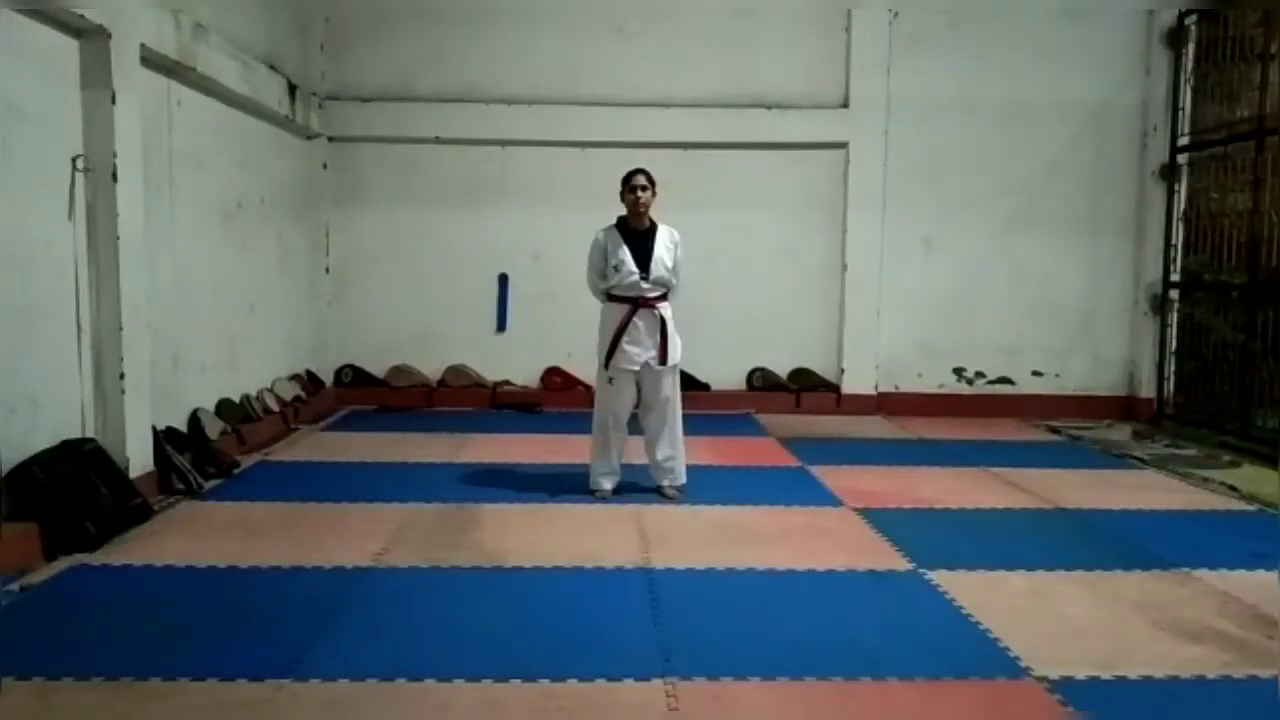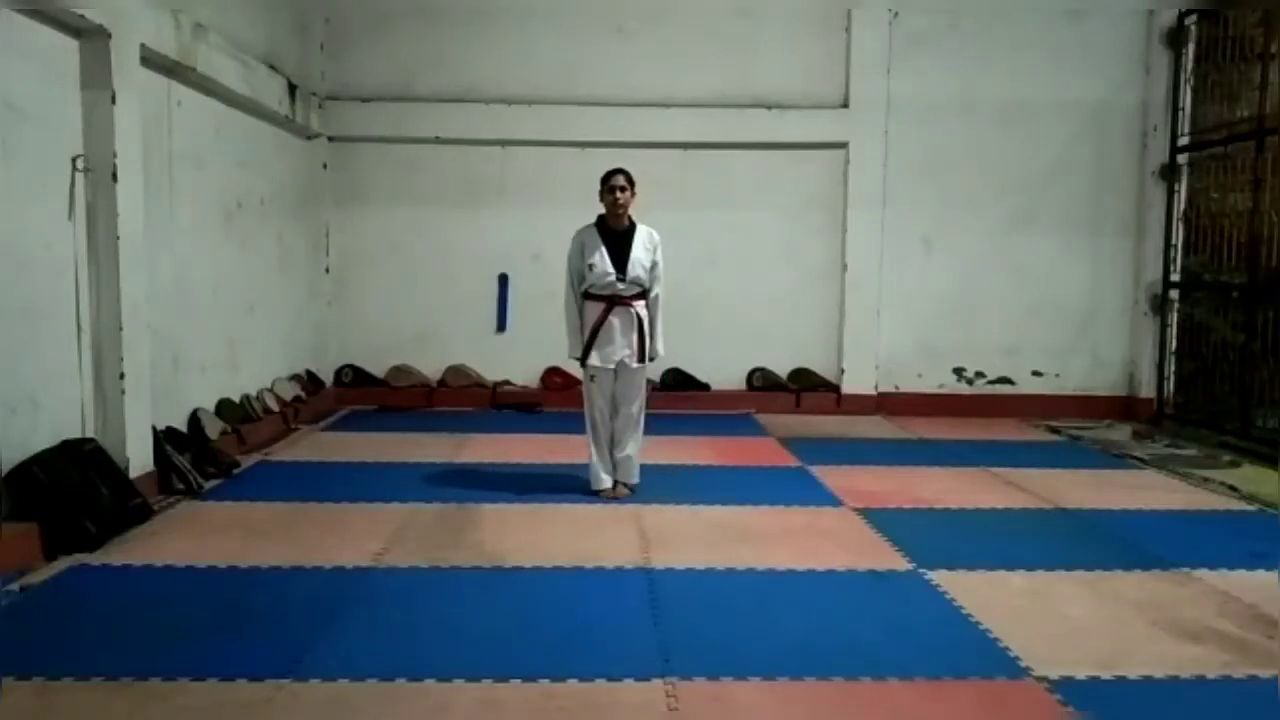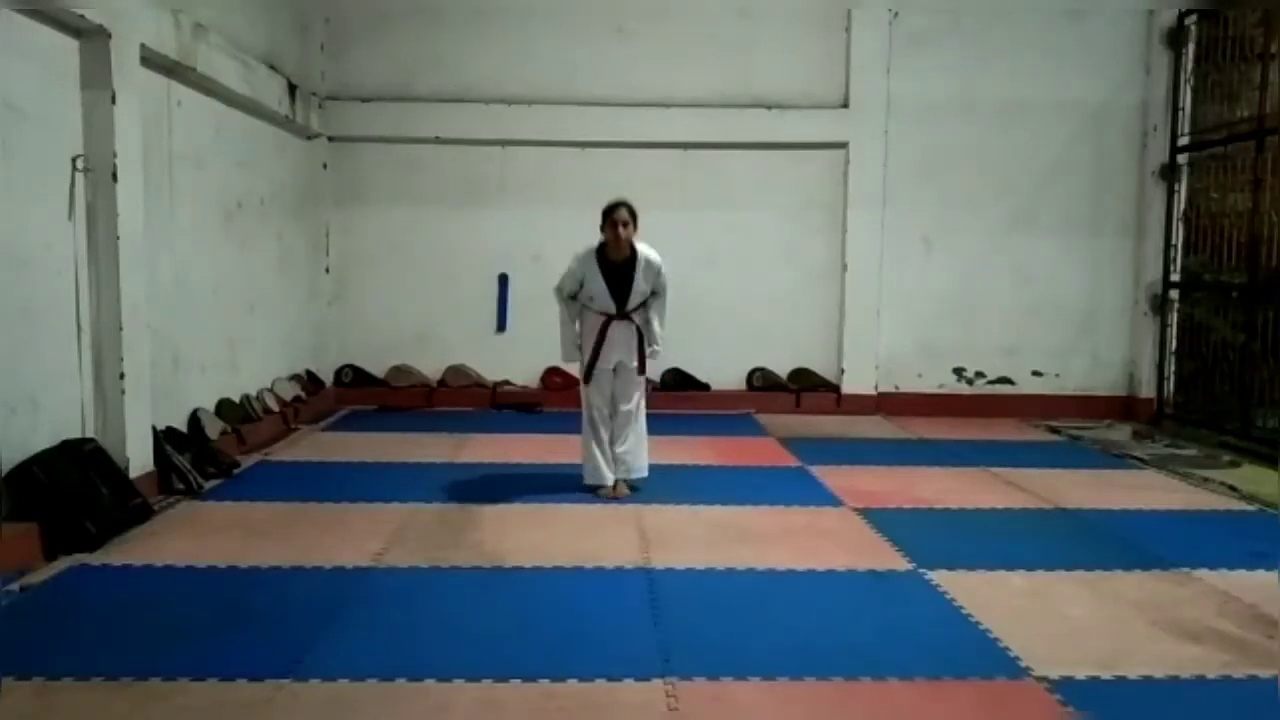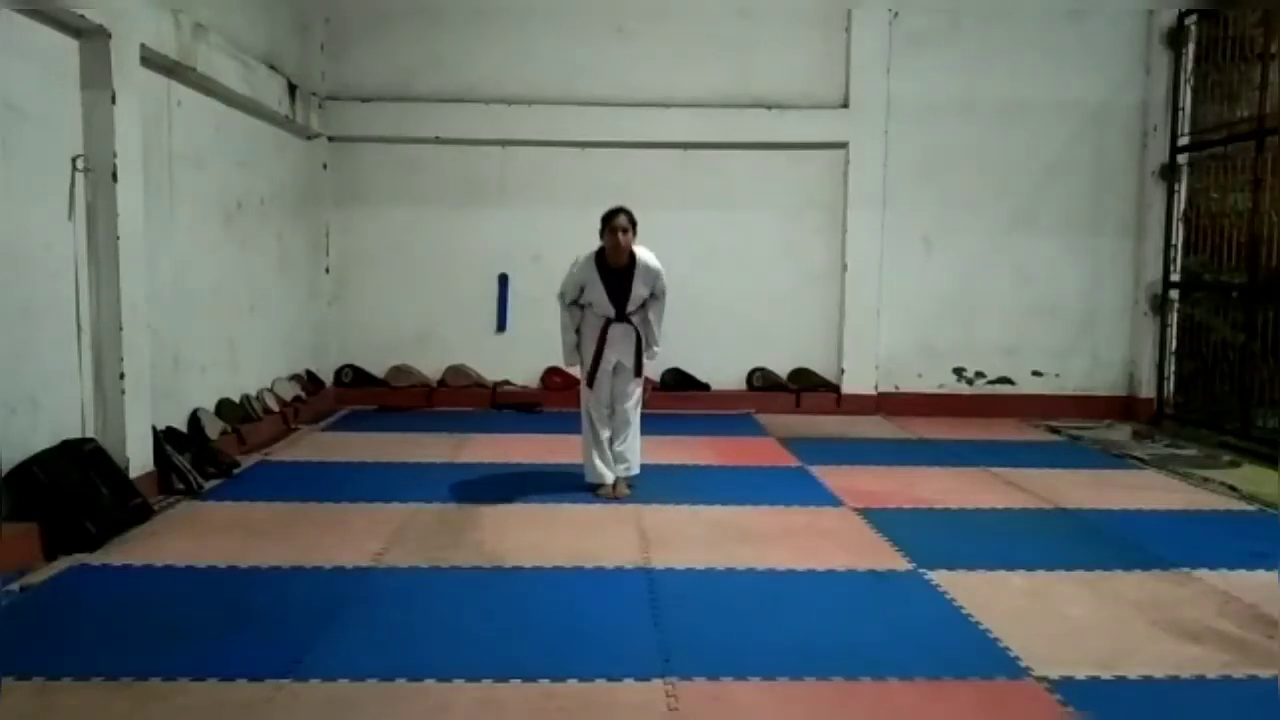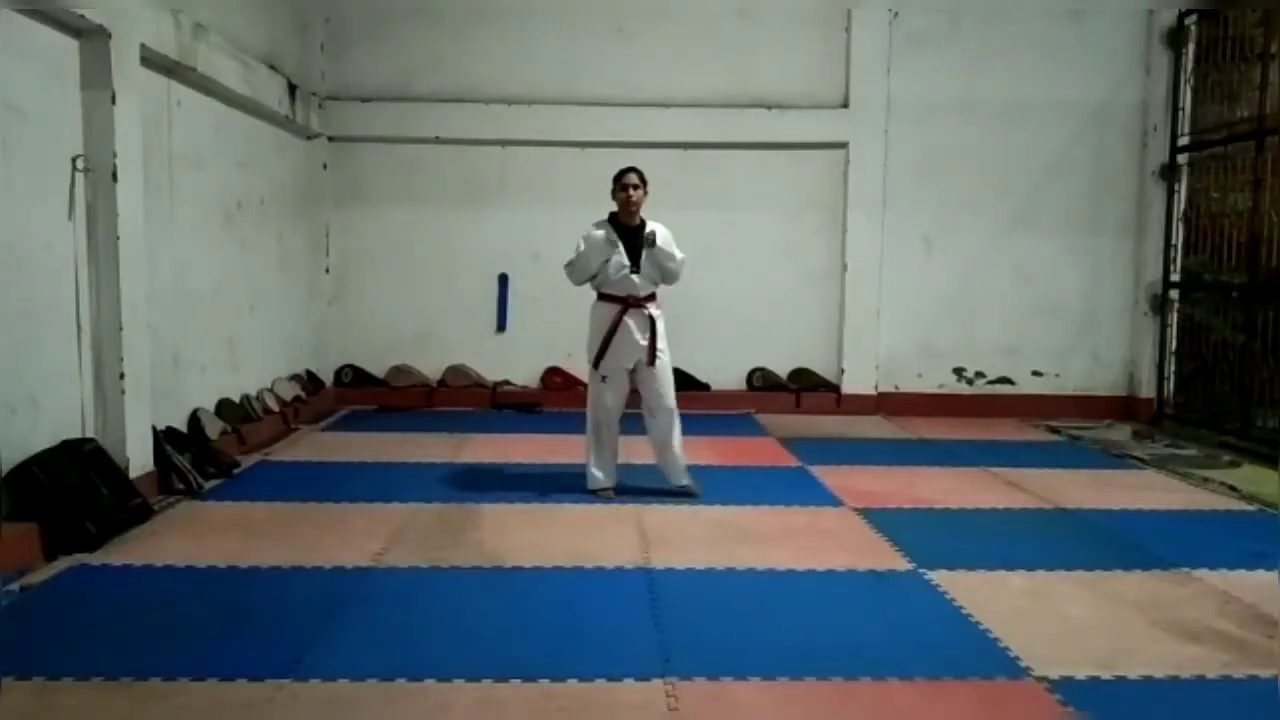
dt=1s
person 1, frame 1
left shoulder: (670, 238)
right shoulder: (605, 238)
right elbow: (596, 283)
left wrist: (651, 308)
right wrist: (627, 306)
left hip: (659, 326)
right hip: (619, 326)
left knee: (663, 407)
right knee: (612, 408)
left ankle: (669, 477)
right ankle: (604, 478)
person 1, frame 2
left shoulder: (649, 239)
right shoulder: (584, 238)
left elbow: (655, 292)
right elbow: (573, 292)
left wrist: (655, 341)
right wrist: (576, 343)
left hip: (634, 326)
right hip: (597, 327)
left knee: (630, 408)
right knee: (599, 408)
left ankle: (624, 475)
right ankle: (603, 477)
person 1, frame 3
left shoulder: (650, 261)
right shoulder: (585, 262)
left elbow: (658, 295)
right elbow: (564, 295)
left wrist: (653, 337)
right wrist: (571, 343)
left hip: (632, 334)
right hip: (596, 335)
left knee: (630, 405)
right knee: (597, 406)
left ankle: (625, 474)
right ankle: (603, 476)
person 1, frame 4
left shoulder: (649, 266)
right shoulder: (583, 267)
left elbow: (658, 298)
right elbow: (566, 302)
left wrist: (651, 341)
right wrist: (571, 349)
left hip: (631, 336)
right hip: (596, 336)
left knee: (627, 406)
right knee: (597, 406)
left ankle: (622, 474)
right ankle: (603, 475)
person 1, frame 5
left shoulder: (659, 234)
right shoulder: (598, 233)
left elbow: (673, 274)
right elbow: (574, 273)
left wrist: (659, 248)
right wrist: (601, 249)
left hip: (648, 321)
right hip: (610, 321)
left knee: (663, 403)
right knee: (604, 405)
left ankle: (678, 475)
right ankle: (601, 478)
